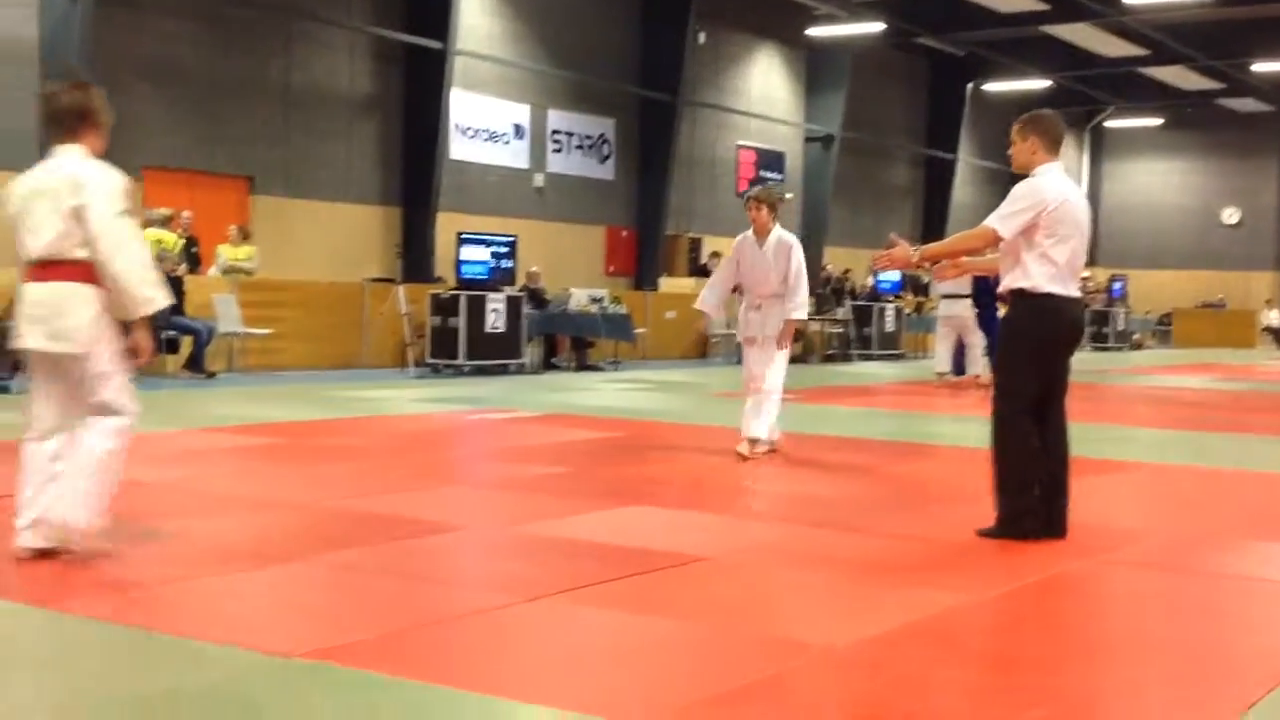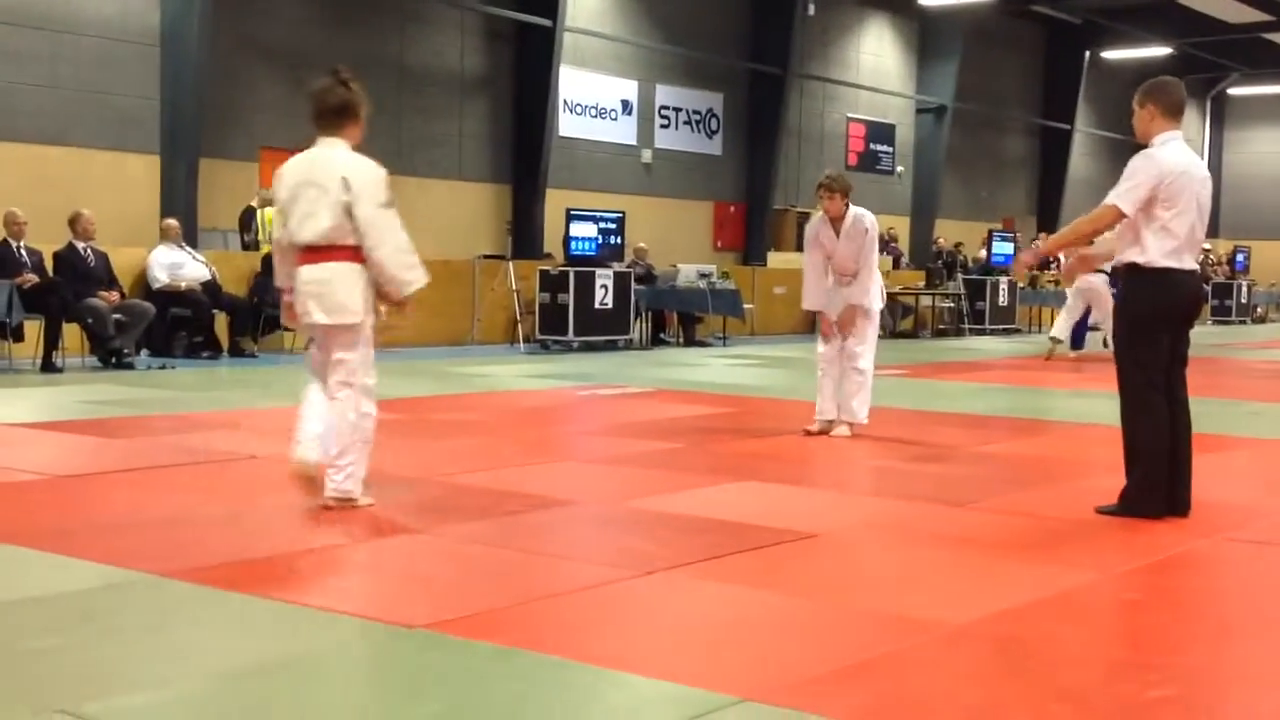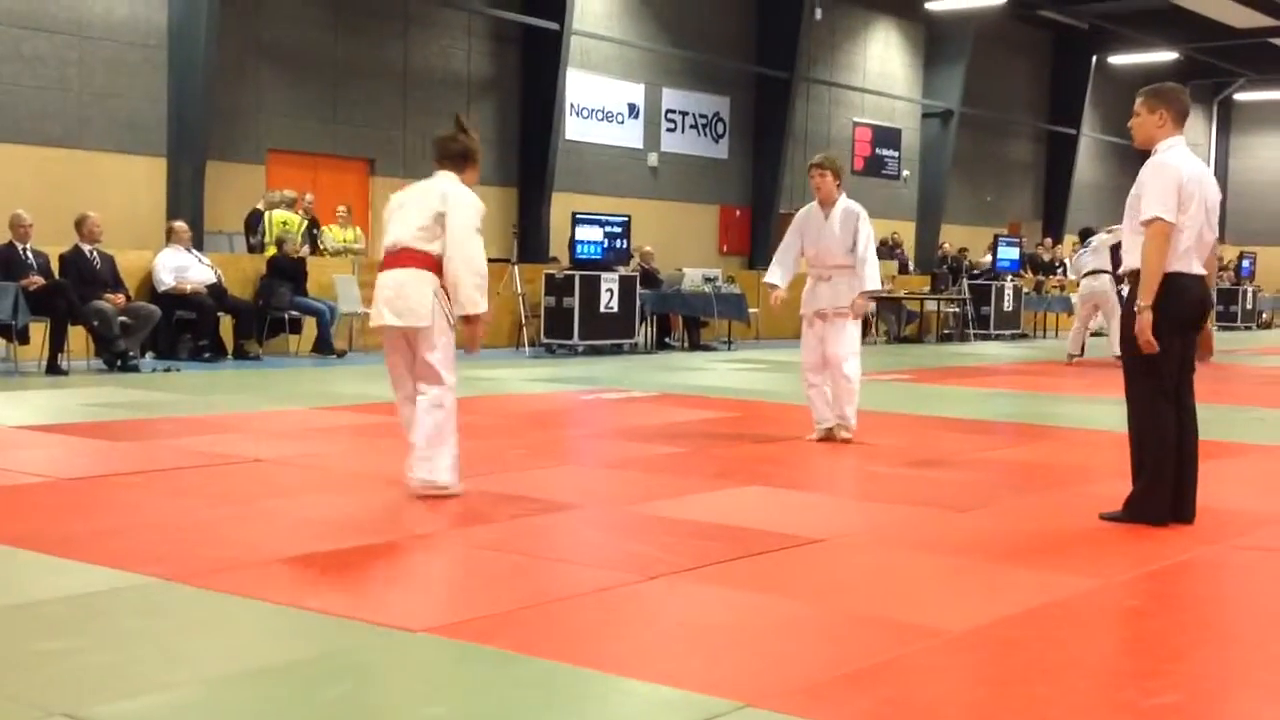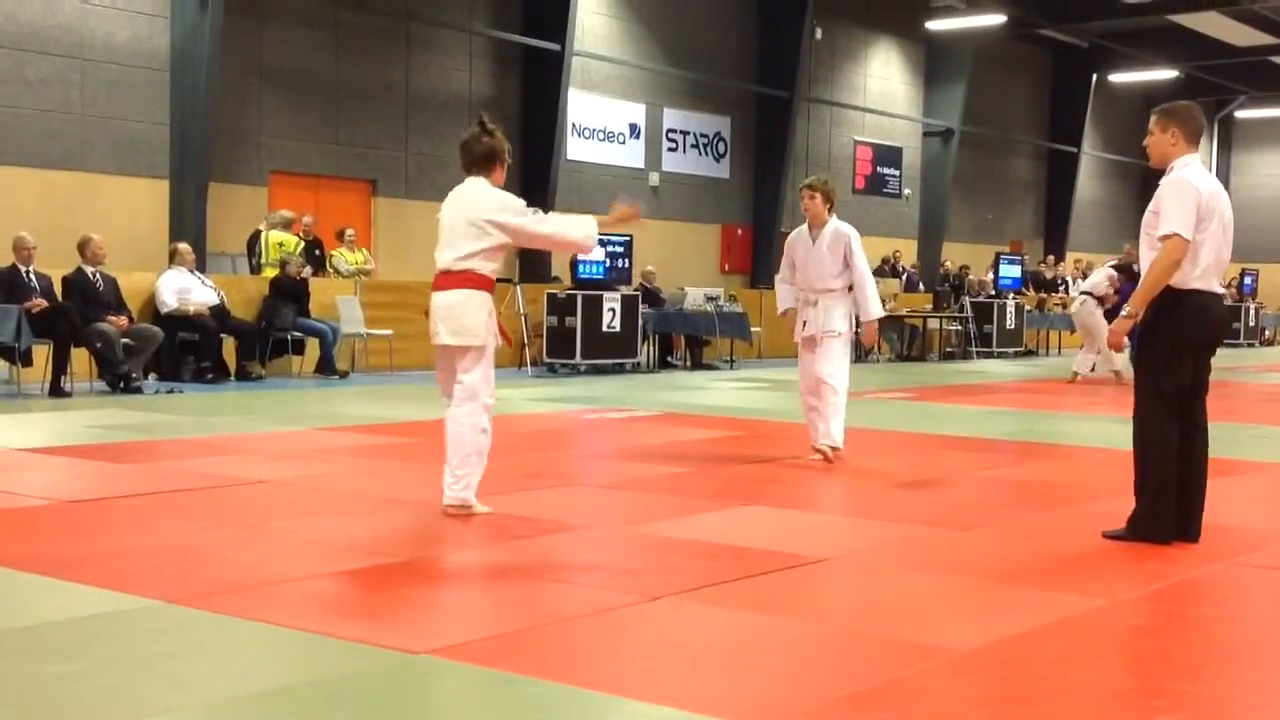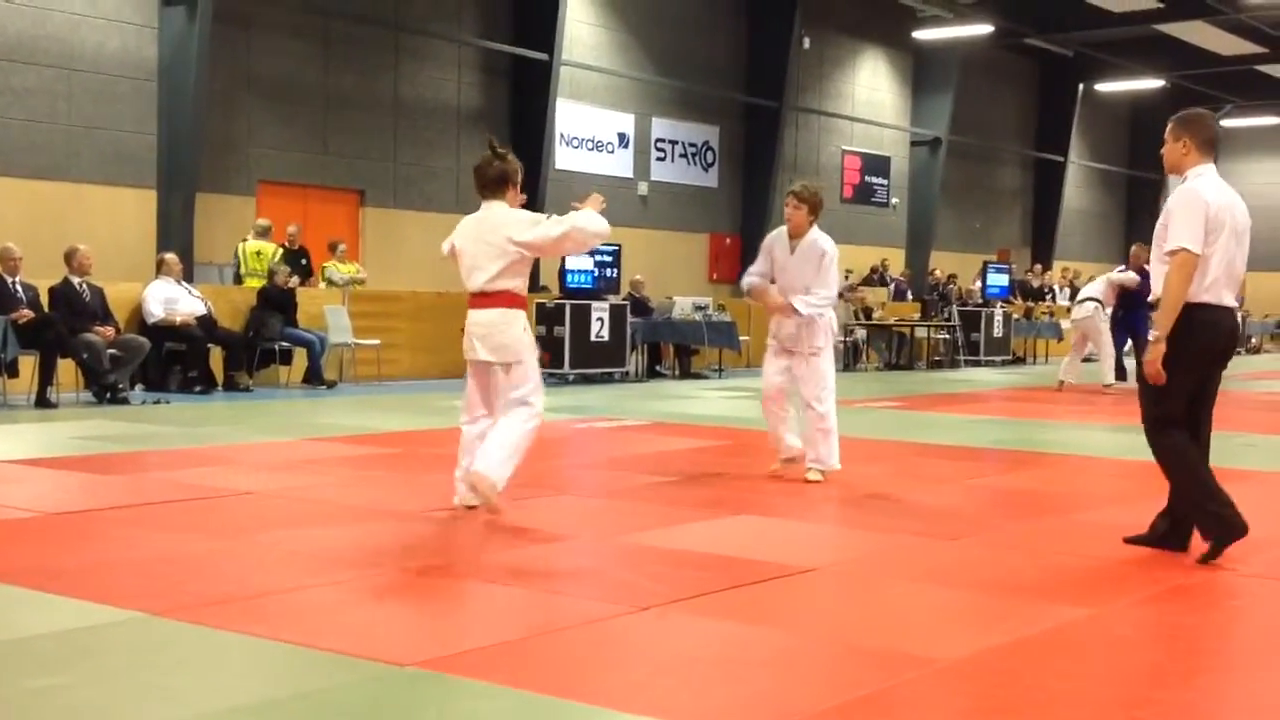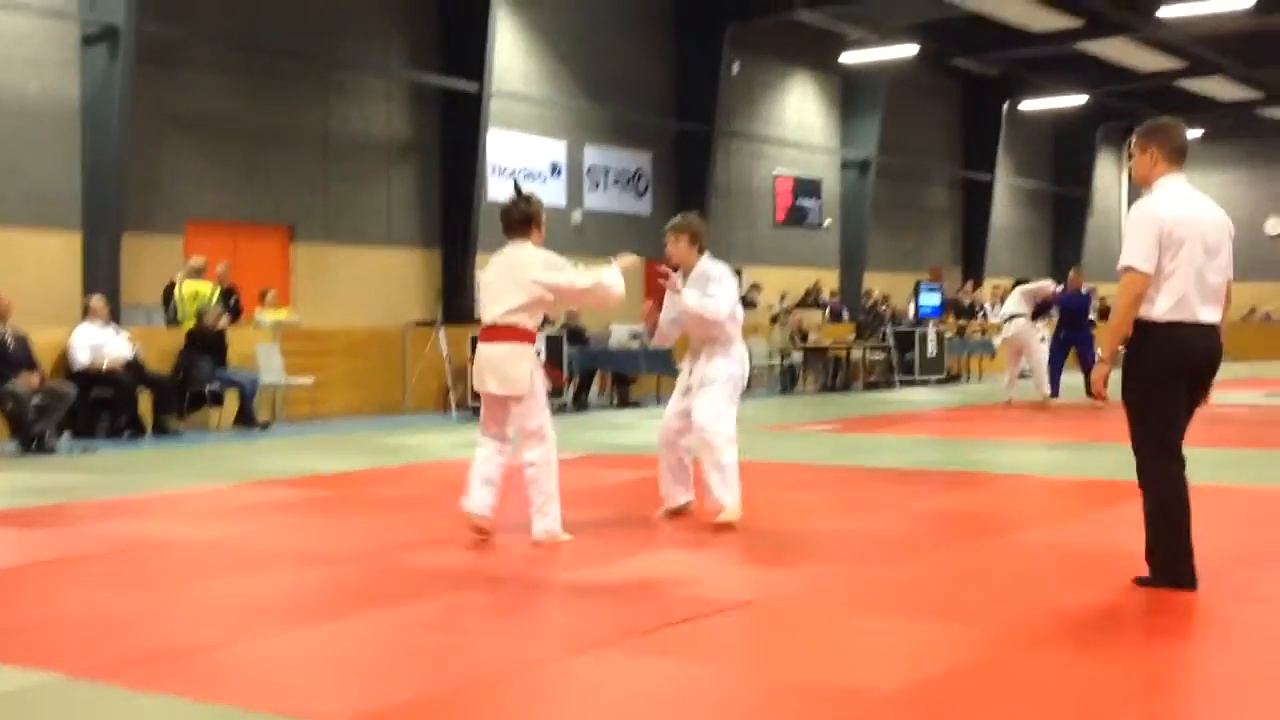
dt=0.5s
person 1, frame 1
left shoulder: (1036, 189)
right shoulder: (1072, 193)
left elbow: (982, 237)
left wrist: (916, 254)
right wrist: (969, 266)
left hip: (1035, 311)
right hip: (1063, 310)
left knee: (1014, 414)
right knee: (1046, 413)
left ankle: (1020, 517)
right ankle: (1049, 516)
person 1, frame 2
left shoulder: (1154, 160)
right shoulder: (1194, 165)
left elbow: (1104, 218)
left wrist: (1041, 250)
right wrist: (1098, 256)
left hip: (1152, 286)
right hip: (1182, 284)
left knee: (1142, 391)
right knee: (1170, 389)
left ankle: (1145, 496)
right ankle: (1173, 495)
person 1, frame 3
left shoulder: (1161, 165)
right shoulder: (1201, 170)
left elbow: (1158, 238)
right elbow: (1207, 250)
left wrist: (1143, 307)
right wrist: (1203, 318)
left hip: (1162, 293)
right hip: (1191, 291)
left knee: (1150, 398)
right knee: (1177, 397)
left ankle: (1151, 503)
right ankle: (1178, 503)
person 1, frame 4
left shoulder: (1180, 181)
right shoulder: (1213, 187)
left elbow: (1172, 255)
left wrist: (1129, 312)
left hip: (1178, 308)
right hip: (1208, 307)
left knee: (1156, 415)
right knee: (1189, 415)
left ankle: (1153, 520)
right ankle: (1183, 521)
person 1, frame 5
left shoulder: (1190, 194)
right shoulder: (1232, 199)
left elbow: (1183, 269)
right elbow: (1233, 275)
left wrist: (1156, 337)
left hip: (1190, 322)
right hip: (1222, 322)
left knee: (1167, 428)
right knee: (1189, 428)
left ankle: (1221, 522)
right ankle: (1173, 529)
person 1, frame 6
left shoulder: (1149, 209)
right shoulder: (1214, 212)
left elbow: (1133, 290)
right elbow: (1224, 290)
left wrist: (1104, 357)
left hip: (1161, 341)
right hip: (1204, 342)
left knee: (1158, 456)
right knee: (1163, 449)
left ankle: (1173, 567)
right ankle: (1169, 558)
person 2, frame 1
left shoulder: (27, 182)
right shoulder: (100, 177)
left elbow: (27, 250)
right elbow: (120, 253)
right wrist: (140, 319)
left hip: (35, 302)
right hip: (81, 304)
left knee: (47, 420)
right knee: (112, 411)
left ankle: (36, 529)
right ankle: (72, 512)
person 2, frame 2
left shoulder: (290, 169)
right shoulder: (361, 170)
left elbow: (283, 237)
right elbow: (384, 237)
left wrist: (287, 289)
right wrist: (406, 288)
left hip: (309, 280)
right hip: (345, 280)
left knee: (324, 377)
right knee: (352, 387)
left ankle: (312, 455)
right ankle: (343, 486)
person 2, frame 3
left shoulder: (406, 194)
right shoulder: (462, 196)
right elbow: (464, 256)
right wrist: (472, 313)
left hip: (387, 286)
right hip: (419, 288)
left knee: (410, 387)
right knee: (437, 385)
left ankle: (427, 472)
right ankle: (432, 474)
person 2, frame 4
left shoulder: (456, 199)
right shoulder: (497, 203)
right elbow: (555, 230)
right wrist: (605, 221)
left hip: (444, 299)
right hip: (470, 303)
left knee: (458, 399)
right knee: (473, 402)
left ankle: (457, 486)
right ankle: (459, 495)
person 2, frame 5
left shoulder: (466, 226)
right shoulder: (520, 223)
left elbow: (450, 249)
right elbow: (585, 230)
right wrist: (590, 210)
left hip: (477, 319)
right hip: (507, 321)
left knee: (477, 411)
right knee: (524, 408)
left ankle: (466, 492)
right ankle: (486, 473)
person 2, frame 6
left shoulder: (494, 264)
right shoulder: (541, 261)
right elbow: (594, 285)
right wrist: (618, 267)
left hip: (488, 351)
right hip: (516, 355)
left knee: (493, 438)
right knee: (537, 442)
left ankle: (478, 508)
right ankle: (546, 526)
person 3, frame 1
left shoulder: (788, 243)
right shoulder: (741, 243)
left elbow: (797, 286)
right elbow: (722, 278)
left wrist: (792, 322)
right wrist: (708, 313)
left hip: (777, 316)
right hip: (751, 315)
left knee: (767, 378)
right knee: (754, 378)
left ankle: (754, 438)
right ankle: (768, 437)
person 3, frame 2
left shoulder: (865, 222)
right shoulder: (815, 227)
left elbow: (867, 269)
right elbow: (814, 271)
left wrist: (853, 308)
right wrist: (820, 312)
left hip: (864, 293)
right hip: (835, 290)
left knee: (857, 357)
right knee: (827, 355)
left ankle: (848, 418)
right ankle: (826, 417)
person 3, frame 3
left shoulder: (854, 212)
right shoulder: (804, 216)
left elbow: (865, 255)
right elbow: (788, 253)
left wrist: (863, 294)
right wrist: (777, 285)
left hip: (845, 290)
right hip: (815, 290)
left knee: (841, 358)
right knee: (813, 361)
left ankle: (844, 422)
right ankle: (824, 423)
person 3, frame 4
left shoulder: (844, 234)
right shoulder: (795, 238)
left elbow: (862, 278)
right elbow: (785, 280)
left wrist: (869, 319)
right wrist: (790, 310)
left hip: (834, 312)
right hip: (807, 313)
left knee: (829, 376)
right knee: (809, 384)
left ankle: (830, 441)
right ankle: (821, 442)
person 3, frame 5
left shoulder: (824, 246)
right shoulder: (774, 240)
left elbow: (827, 294)
right elbow: (758, 273)
left wrist: (791, 305)
right wrist: (757, 289)
left hip: (814, 325)
right hip: (783, 323)
left knee: (816, 396)
right knee: (772, 390)
left ankle: (820, 463)
right ankle: (790, 449)
person 3, frame 6
left shoulder: (717, 273)
right shoulder: (676, 282)
left elbow: (719, 311)
right elbow: (667, 335)
left wrist: (683, 295)
right wrist: (654, 323)
left hip: (724, 358)
right hip: (695, 360)
left knee: (707, 425)
right knee: (671, 430)
left ankle: (728, 503)
right ankle: (677, 498)
